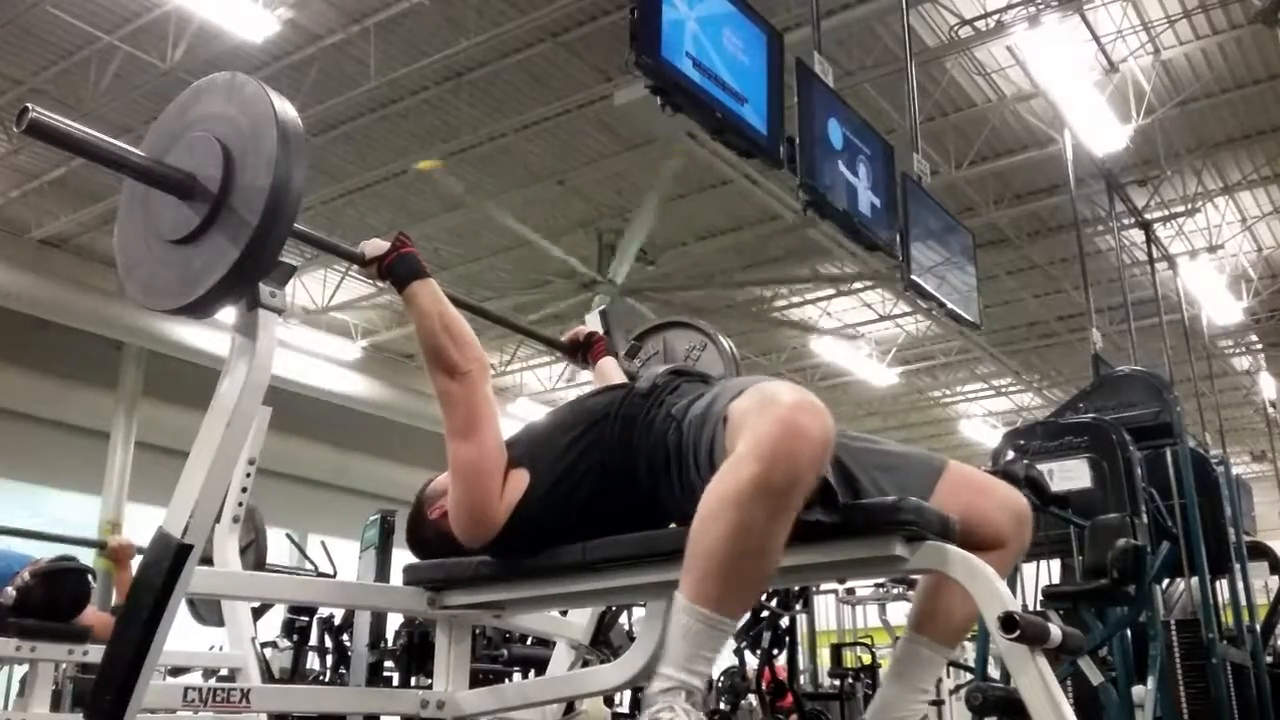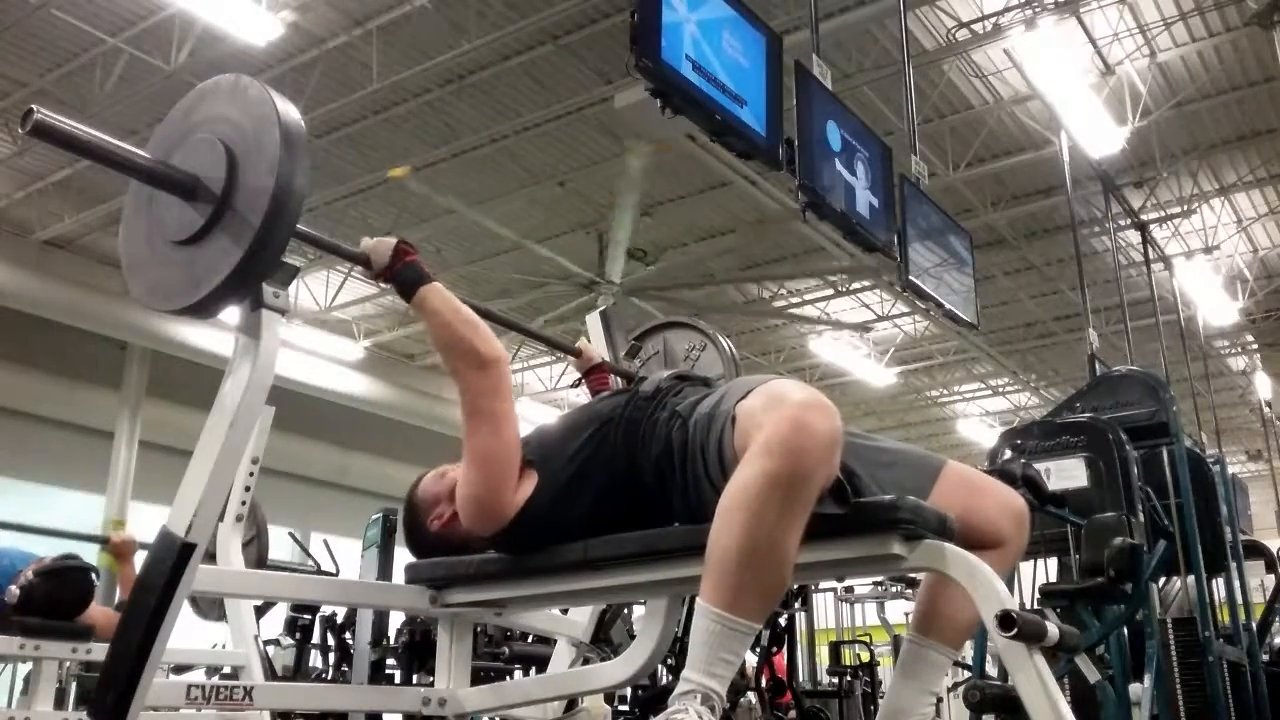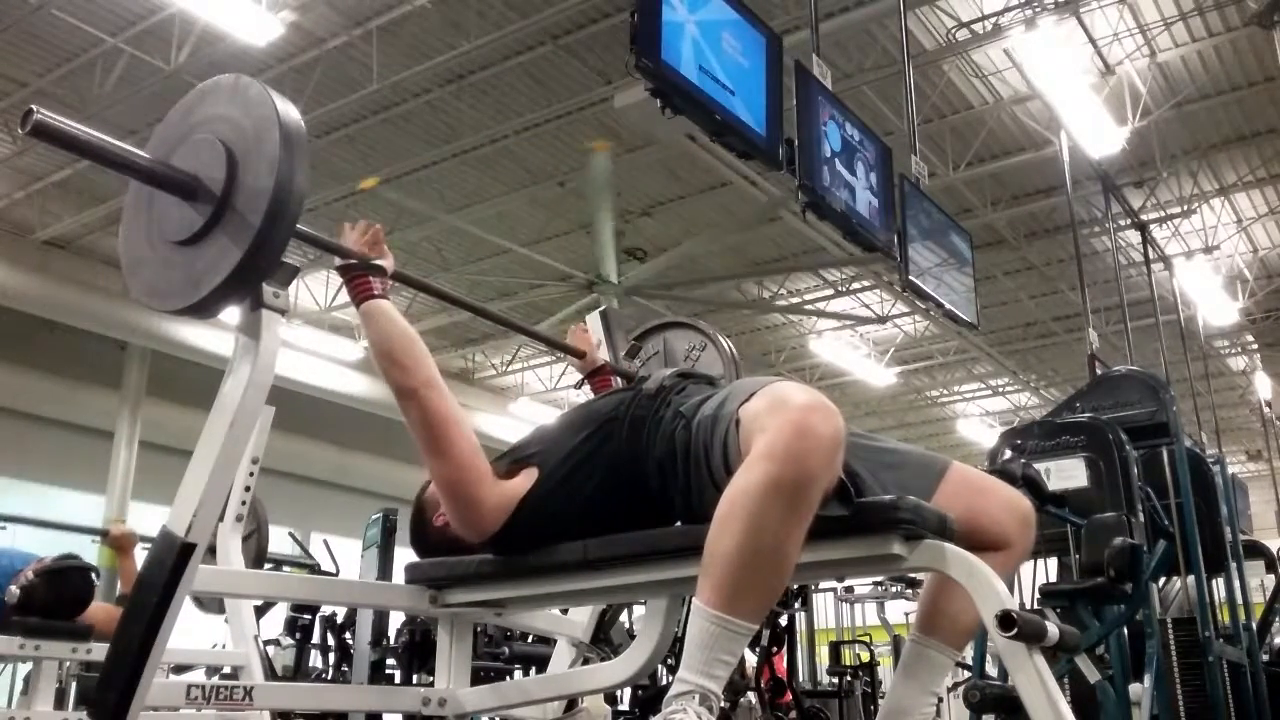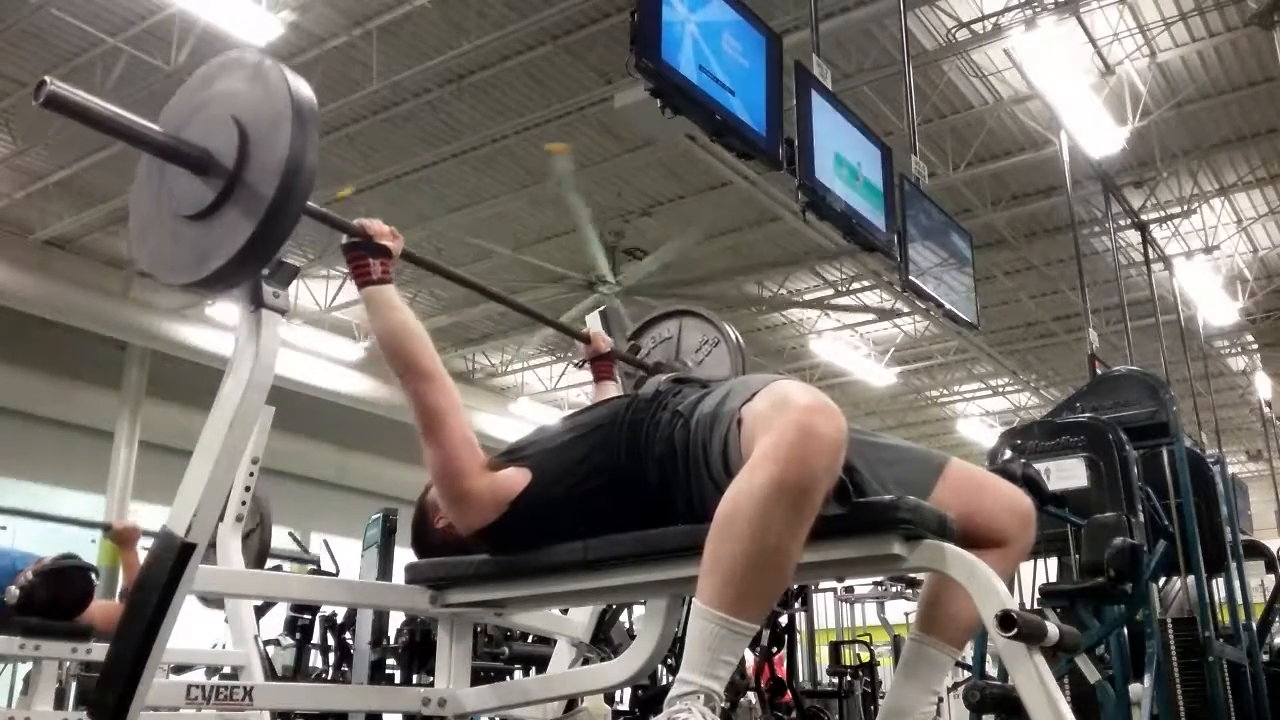
dt=1s
person 1, frame 1
left shoulder: (540, 478)
right shoulder: (484, 513)
left elbow: (619, 406)
right elbow: (461, 370)
left wrist: (597, 352)
right wrist: (404, 270)
left knee: (1004, 518)
person 1, frame 2
left shoulder: (548, 481)
right shoulder: (494, 506)
left elbow: (615, 432)
right elbow: (483, 365)
left wrist: (595, 375)
right wrist: (407, 274)
left knee: (1002, 519)
person 1, frame 3
left shoulder: (544, 480)
right shoulder: (490, 512)
right elbow: (419, 389)
left wrist: (598, 375)
right wrist: (367, 287)
left knee: (1007, 520)
person 1, frame 4
left shoulder: (536, 479)
right shoulder: (481, 504)
left elbow: (607, 432)
right elbow: (425, 382)
left wrist: (603, 369)
right wrist: (372, 274)
left knee: (1008, 517)
